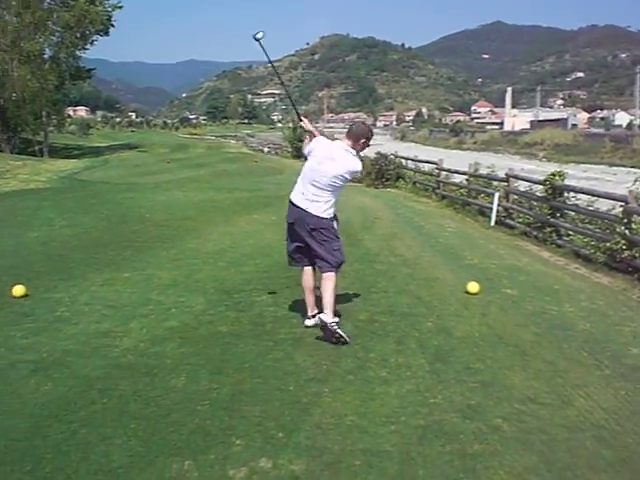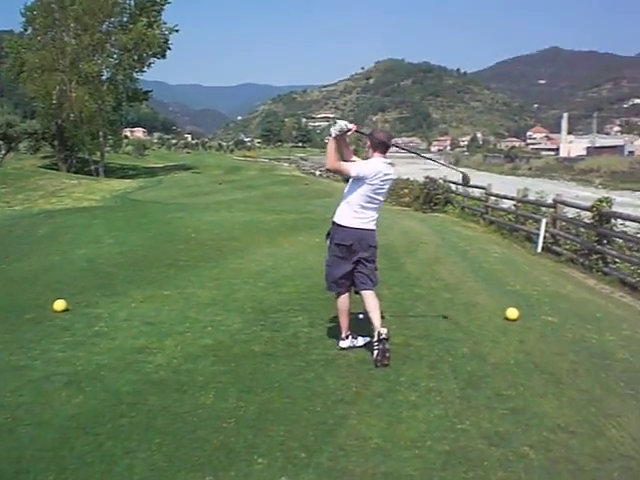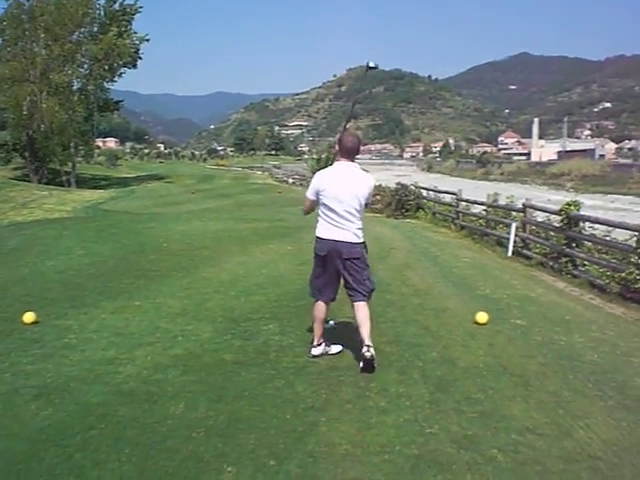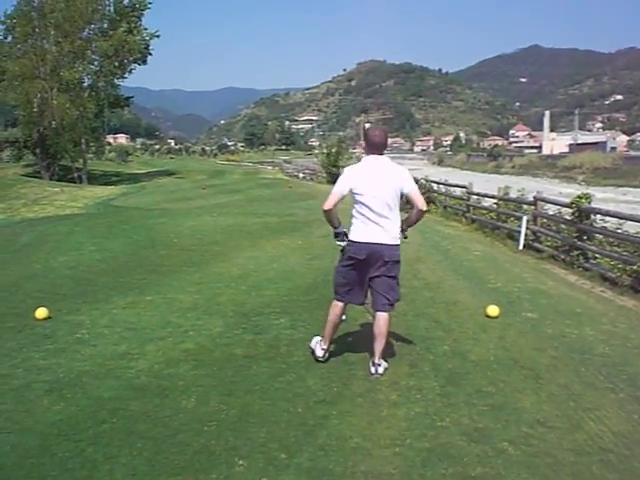
dt=0.5s
person 1, frame 1
left shoulder: (321, 147)
right shoulder: (355, 166)
left elbow: (310, 147)
left wrist: (310, 130)
right wrist: (312, 130)
left hip: (297, 209)
right hip: (321, 219)
left knee: (306, 263)
right knee: (329, 267)
left ankle: (311, 314)
right ankle: (328, 316)
person 1, frame 2
left shoulder: (370, 168)
right shoulder: (388, 169)
left elbow: (331, 165)
right elbow: (350, 159)
left wrist: (335, 135)
right wrist: (342, 137)
left hip: (344, 231)
right hip: (367, 234)
left knee: (342, 287)
right knee: (366, 287)
left ankle: (345, 336)
right ankle: (379, 331)
person 1, frame 3
left shoulder: (321, 177)
right shoulder: (366, 179)
left elbow: (307, 209)
left hip: (325, 243)
right hip: (353, 245)
left knee: (321, 296)
right knee: (360, 297)
left ankle: (318, 343)
right ankle: (367, 346)
person 1, frame 4
left shoulder: (352, 172)
right shoulder: (400, 172)
left elbow: (328, 207)
right elbow: (421, 207)
left wrist: (337, 229)
right wrist: (404, 226)
left hip: (358, 245)
right hip: (389, 247)
left knee: (341, 297)
right knee: (383, 306)
left ankle: (323, 346)
right ankle: (377, 361)
